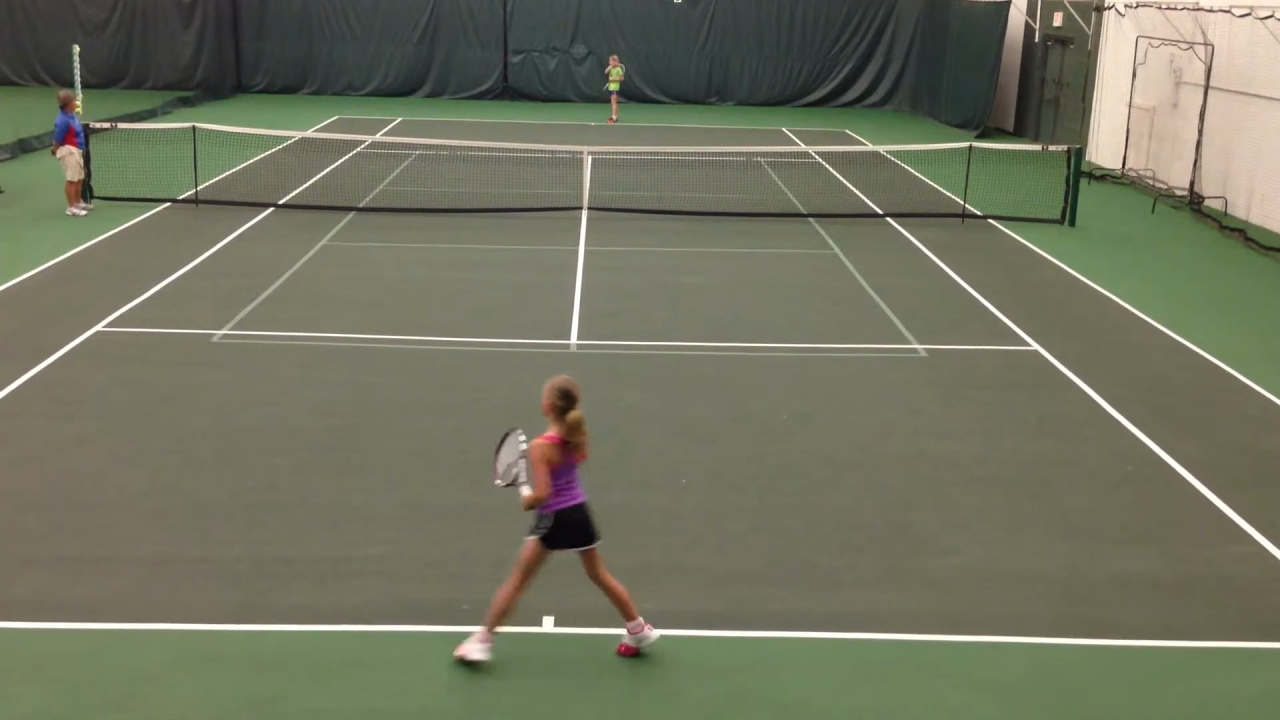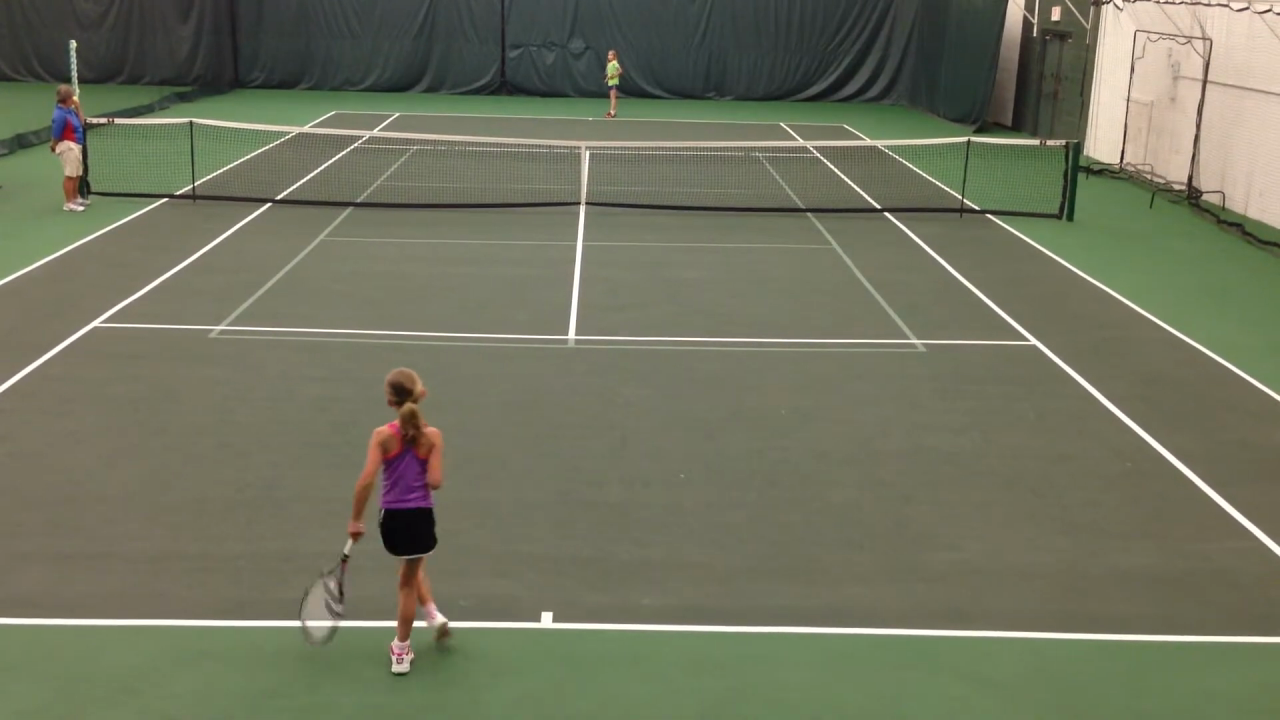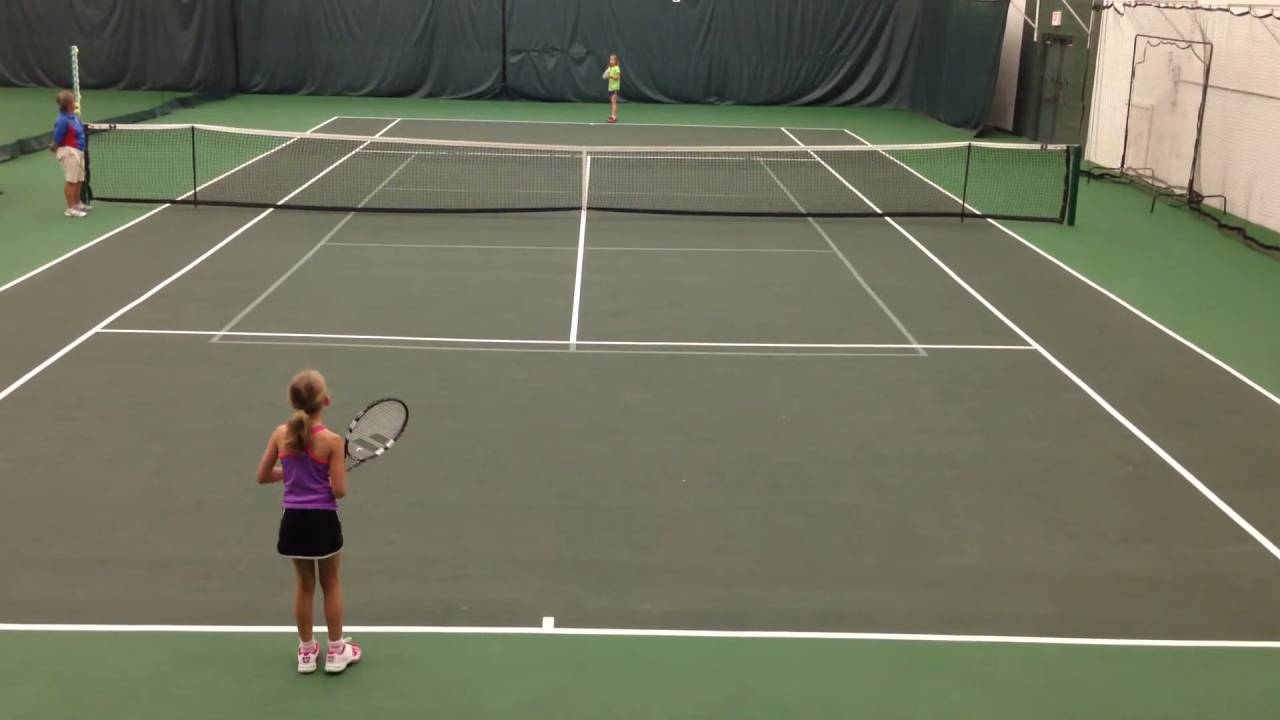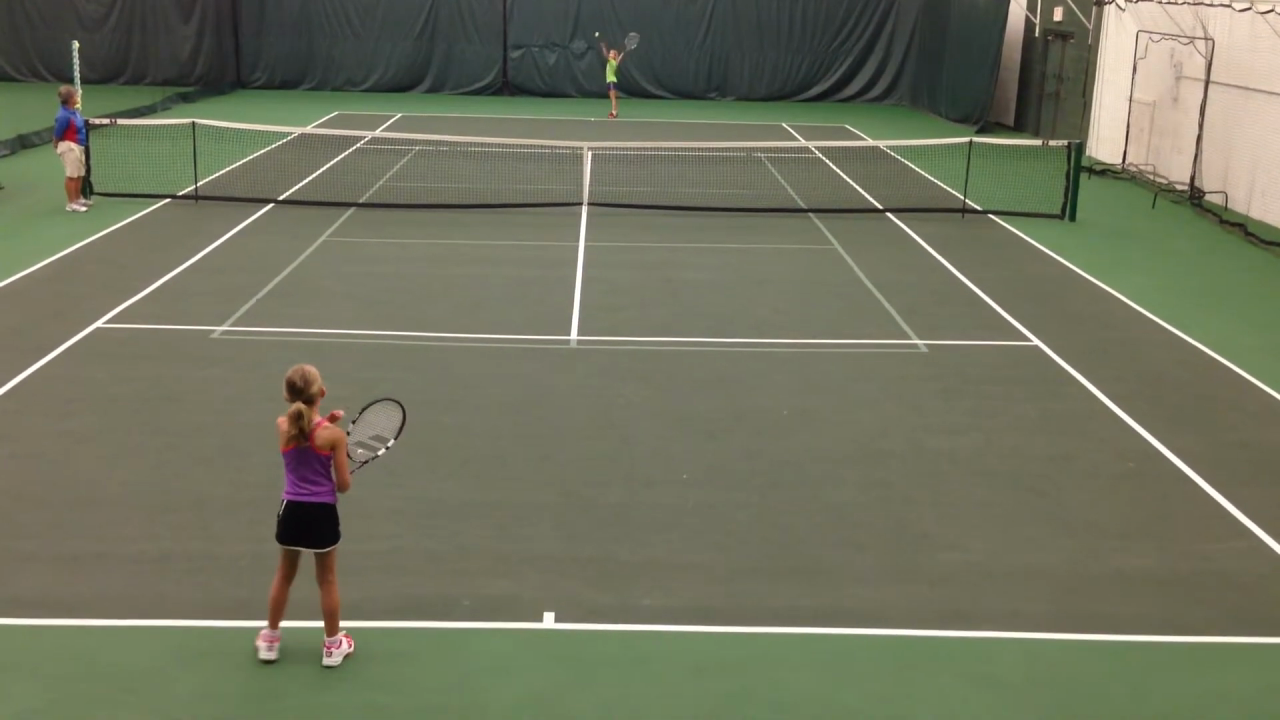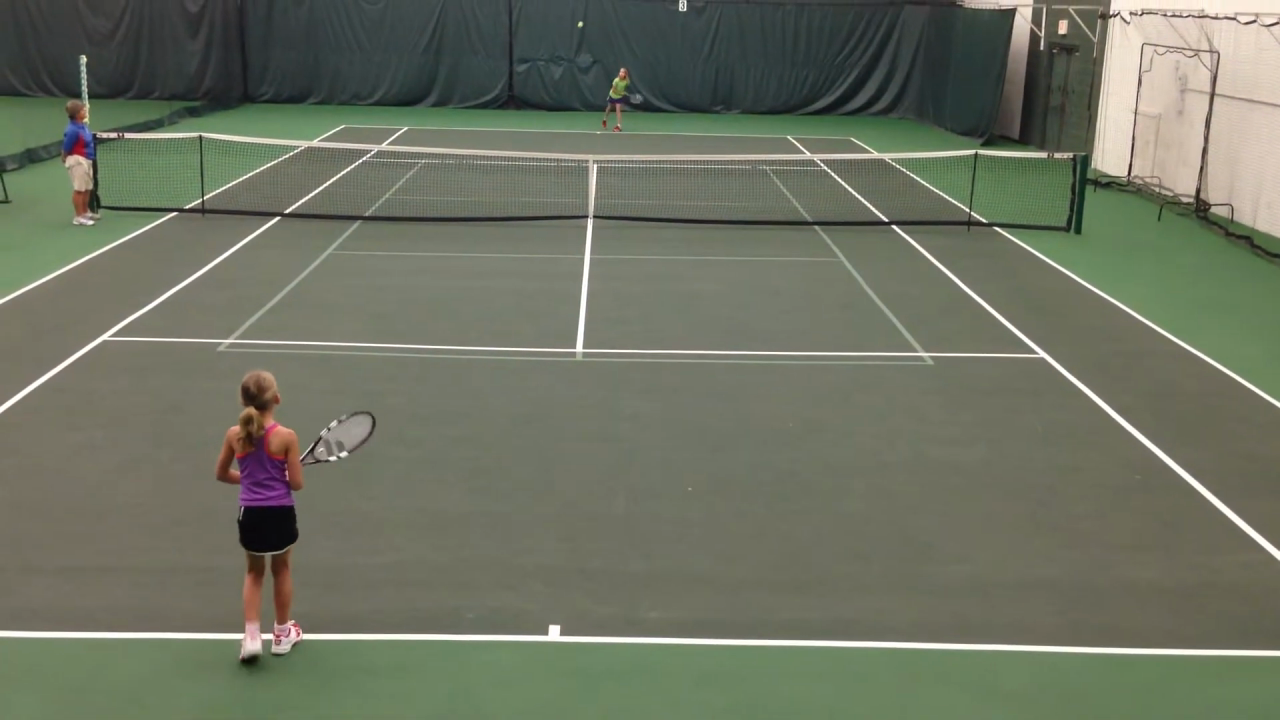
dt=1s
person 1, frame 1
left shoulder: (540, 446)
right shoulder: (577, 437)
left elbow: (542, 495)
left wrist: (527, 500)
left hip: (554, 520)
right hip: (579, 514)
left knee: (517, 581)
right knee: (599, 576)
left ankle: (480, 643)
right ankle: (639, 630)
person 1, frame 2
left shoulder: (382, 435)
right shoulder: (432, 435)
left elbow: (366, 481)
right elbow: (435, 482)
left wrist: (355, 520)
left hip: (392, 514)
right hip: (420, 515)
left knee: (409, 572)
right knee: (408, 581)
left ankle: (431, 614)
right ankle: (401, 651)
person 1, frame 3
left shoulder: (281, 435)
right shoulder: (332, 441)
left elbow: (262, 476)
right elbow: (339, 491)
left hip: (293, 520)
right hip: (323, 521)
left knee: (304, 585)
right knee: (331, 585)
left ankle: (306, 652)
right ankle: (337, 651)
person 1, frame 4
left shoulder: (282, 426)
right shoulder: (333, 434)
right elbow: (344, 484)
left wrist: (327, 420)
left hip: (292, 511)
right hip: (322, 512)
left knee: (284, 576)
right knee: (327, 580)
left ankle: (270, 639)
right ankle: (333, 645)
person 1, frame 5
left shoulder: (234, 435)
right shoulder: (286, 436)
left elbow: (221, 474)
right elbow: (296, 484)
left hip: (251, 514)
right hip: (280, 514)
left knee: (254, 573)
right knee: (281, 571)
left ankle: (252, 636)
right ankle: (282, 634)
